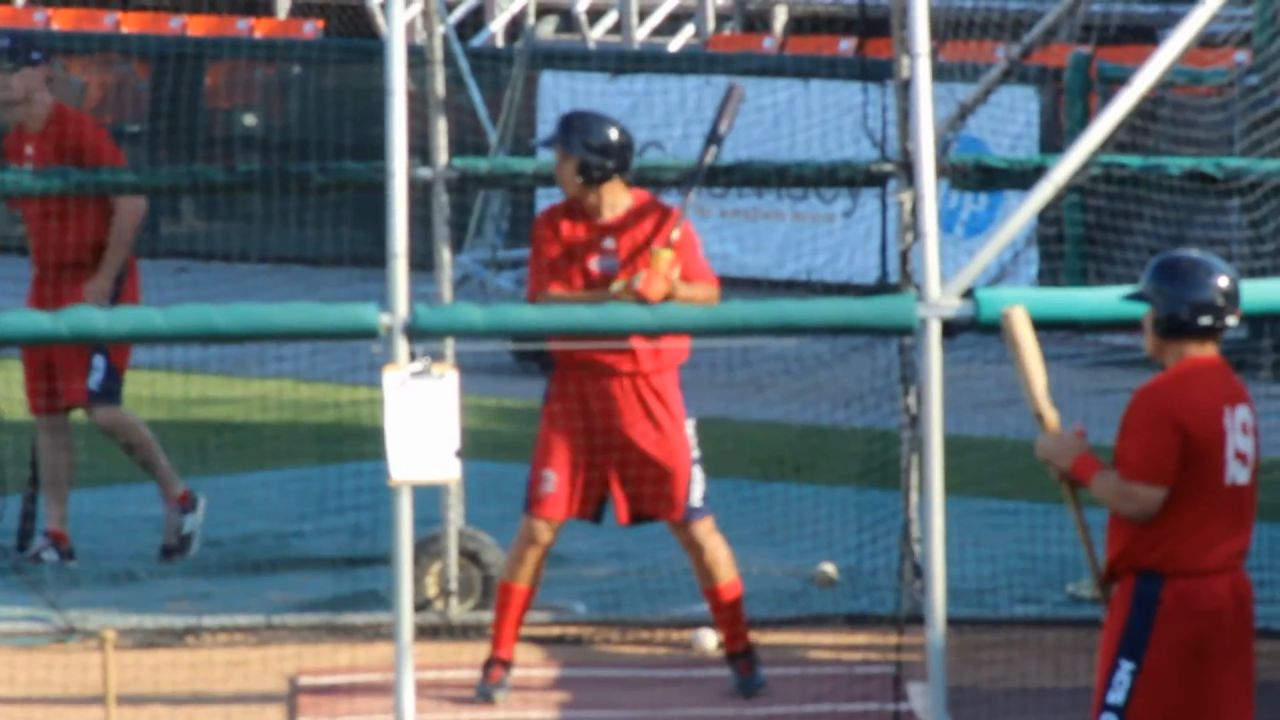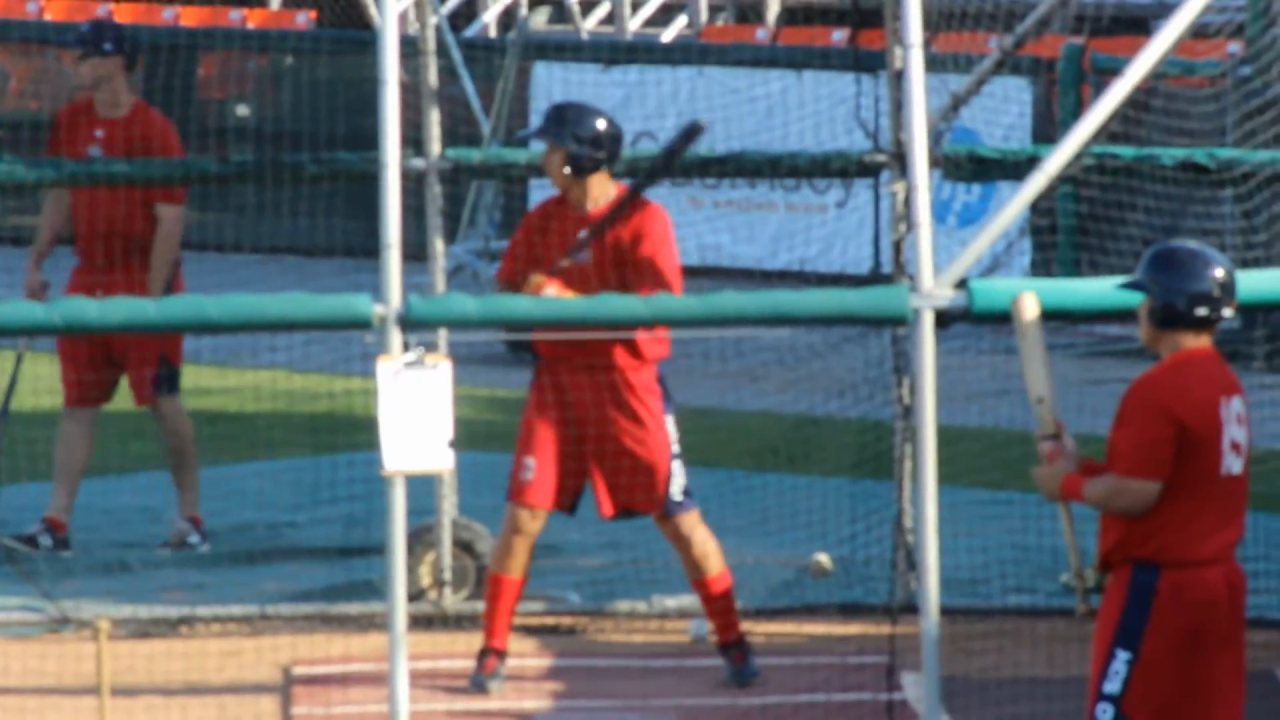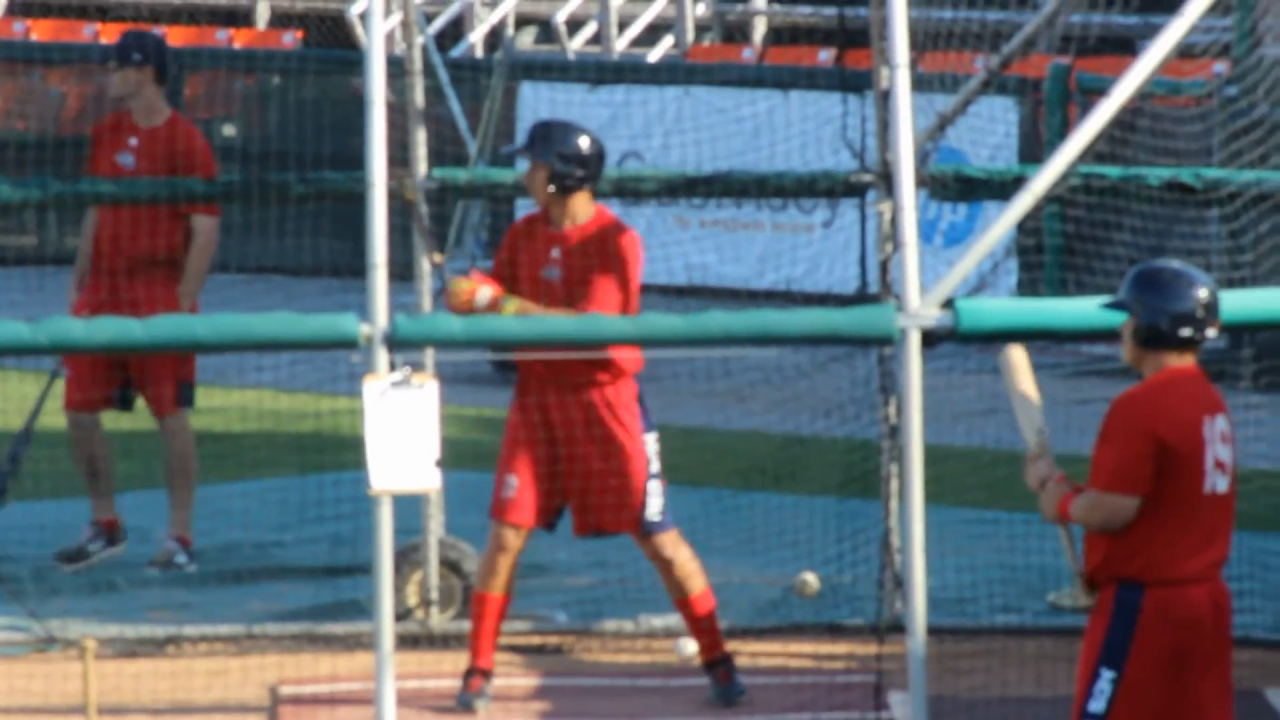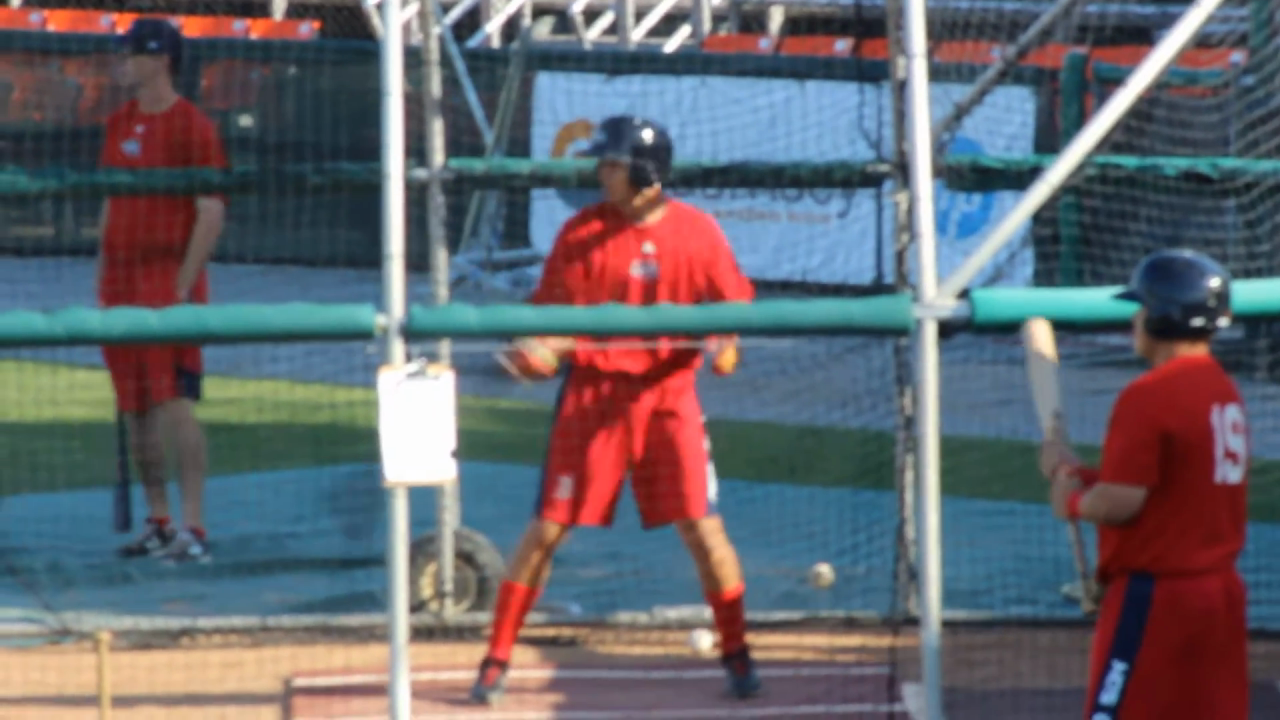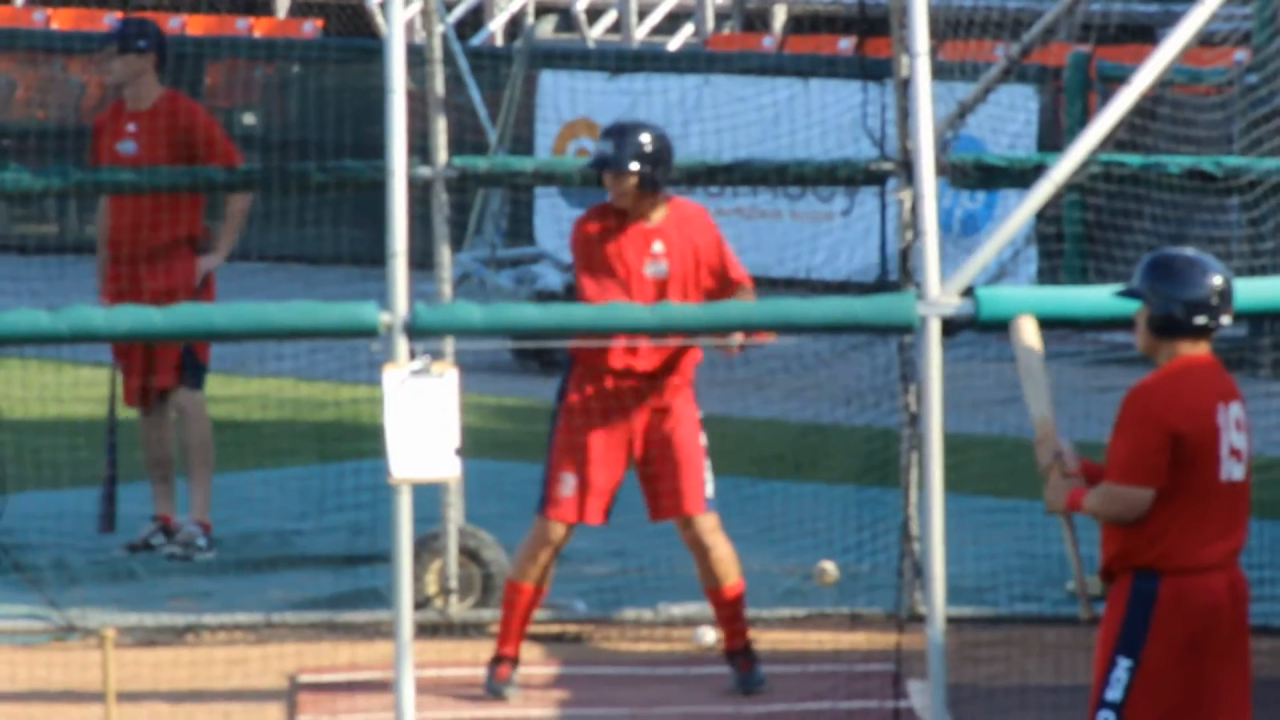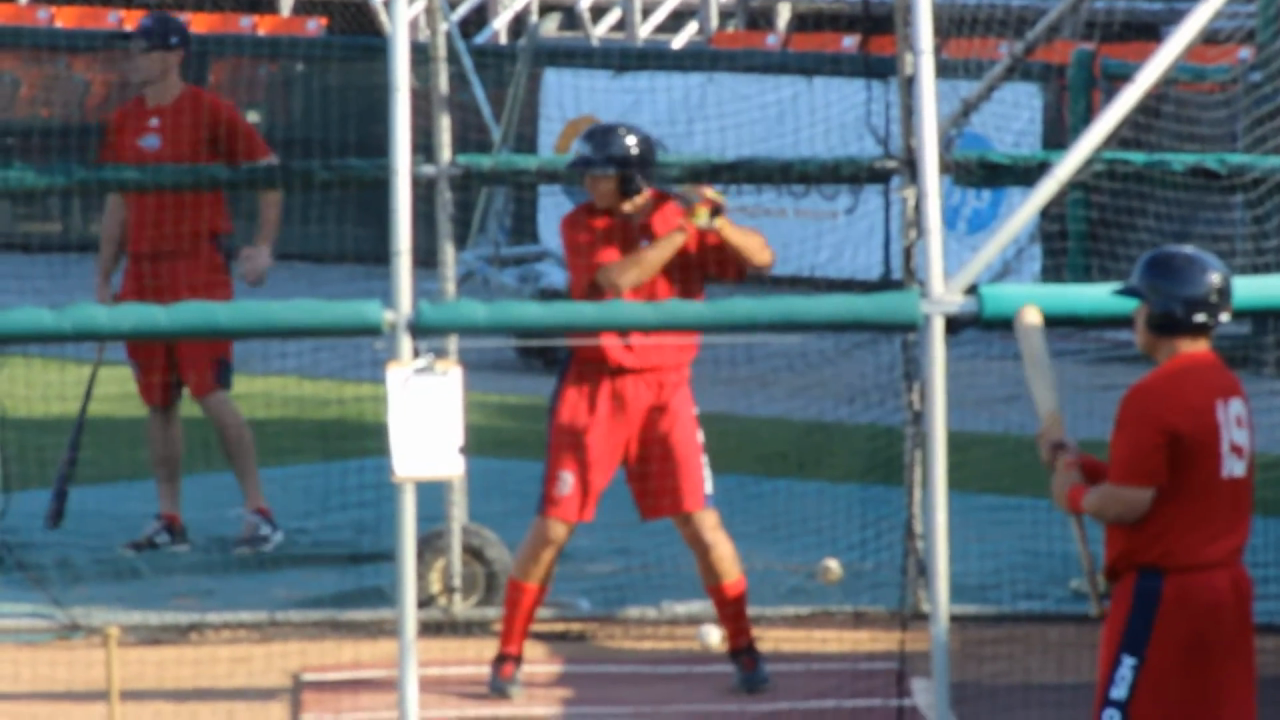
dt=0.4s
person 1, frame 1
left shoulder: (663, 221)
right shoulder: (552, 225)
left elbow: (709, 296)
right elbow: (547, 306)
left wrist: (671, 287)
right wrist: (618, 294)
left hip: (650, 388)
right hip: (576, 388)
left knee: (694, 525)
right knee: (538, 527)
left ankle: (740, 652)
right ankle: (499, 658)
person 1, frame 2
left shoulder: (644, 217)
right shoulder: (542, 219)
right elbow: (505, 292)
left wrist: (570, 299)
right wrist: (530, 293)
left hip: (628, 383)
right hip: (558, 380)
left knee: (679, 517)
right knee: (523, 517)
left ankle: (732, 641)
right ankle: (493, 648)
person 1, frame 3
left shoulder: (614, 241)
right shoulder: (523, 233)
right elbow: (502, 303)
left wrist: (504, 304)
right wrist: (472, 298)
left hip: (605, 401)
right hip: (537, 398)
left knee: (657, 536)
right knee: (505, 534)
left ankle: (717, 659)
right ankle: (479, 668)
person 1, frame 4
left shoulder: (697, 229)
right shoulder: (582, 231)
left elbow: (734, 301)
right elbow: (556, 307)
left wrist: (723, 342)
right wrist: (536, 345)
left hip: (669, 394)
right hip: (595, 392)
left knee: (703, 527)
right knee: (547, 527)
left ankle: (736, 652)
right ankle: (496, 657)
person 1, frame 5
left shoulder: (694, 222)
right shoulder: (591, 230)
left elbow: (734, 287)
left hip: (667, 390)
right hip: (597, 390)
left knee: (701, 524)
right knee: (553, 525)
left ankle: (740, 649)
right ankle: (505, 654)
person 1, frame 6
left shoulder: (680, 211)
right shoulder: (579, 224)
left elbow: (762, 260)
right elbow: (618, 280)
left wrist: (719, 226)
right wrist: (683, 227)
left hip: (665, 387)
right hip: (593, 388)
left knee: (700, 522)
right knee: (553, 525)
left ankle: (743, 648)
right ankle: (509, 653)
person 2, frame 1
left shoulder: (78, 129)
left elbow: (132, 202)
left wrist: (106, 277)
left hip: (98, 287)
right hip: (49, 287)
left knee: (101, 409)
right knee: (48, 415)
left ankle: (179, 498)
right ankle: (56, 536)
person 2, frame 2
left shoulder: (156, 130)
right shoulder: (69, 121)
left elbow: (171, 220)
right elbow: (59, 195)
left wrist: (153, 297)
left hip: (144, 279)
right hip: (90, 277)
left knee: (163, 401)
right knee: (77, 404)
left ankle: (191, 520)
right ankle: (55, 524)
person 2, frame 3
left shoulder: (187, 142)
right shoulder: (105, 133)
left elbow: (206, 231)
right elbow: (96, 212)
left wrist: (182, 305)
right wrist: (78, 282)
left hip: (159, 294)
right hip: (104, 290)
left knee: (172, 417)
right knee: (79, 408)
left ankle: (180, 541)
right ankle: (104, 526)
person 2, frame 4
left shoulder: (192, 126)
right shoulder: (118, 123)
left elbow: (212, 215)
right elbow: (112, 204)
left wrist: (182, 289)
right wrist: (102, 279)
left hip: (168, 280)
right hip: (121, 282)
left knee: (174, 404)
right knee: (135, 410)
left ankle: (192, 531)
right ankle: (159, 524)
person 2, frame 5
left shoulder: (186, 116)
right shoulder: (107, 123)
left elbow: (241, 183)
right elbow: (108, 204)
left wrist: (218, 253)
right wrist: (103, 281)
left hip: (179, 272)
right hip: (126, 276)
left knee: (182, 394)
right knee: (146, 400)
left ankle: (199, 523)
right ankle: (164, 520)
person 2, frame 6
left shoulder: (209, 112)
right shoulder: (121, 123)
left elbow: (269, 170)
right elbow: (117, 205)
left wrist: (264, 245)
right wrist: (103, 279)
left hip: (200, 271)
right hip: (142, 275)
left knee: (209, 393)
right knee: (158, 400)
left ankle: (259, 513)
right ankle: (170, 521)
person 3, frame 1
left shoulder: (1162, 396)
right shoulder: (1234, 392)
left elbow: (1138, 501)
left wrist: (1077, 460)
right wrist: (1086, 469)
left hip: (1163, 594)
right hip: (1226, 591)
person 3, frame 2
left shoulder: (1159, 387)
right shoulder: (1225, 382)
left elbow: (1134, 494)
left wrist: (1067, 483)
right wrist: (1080, 465)
left hip: (1157, 584)
right hip: (1217, 580)
person 3, frame 3
left shoulder: (1141, 405)
right shoulder: (1210, 401)
left elbow: (1111, 512)
left wrist: (1063, 504)
right wrist: (1062, 486)
left hip: (1142, 604)
right hip: (1204, 598)
person 3, frame 4
left shoulder: (1149, 395)
right shoulder: (1224, 391)
left elbow: (1118, 503)
left wrist: (1072, 499)
right wrist: (1079, 474)
left hip: (1155, 595)
right hip: (1219, 590)
person 3, frame 5
left shoulder: (1155, 396)
right shoulder: (1223, 388)
left elbow: (1127, 502)
left wrist: (1073, 495)
right wrist: (1081, 467)
left hip: (1159, 593)
right hip: (1221, 587)
person 3, frame 6
left shoulder: (1154, 394)
right shoulder: (1226, 386)
left elbow: (1127, 503)
left wrist: (1073, 493)
right wrist: (1079, 463)
left hip: (1163, 591)
right hip: (1224, 585)
